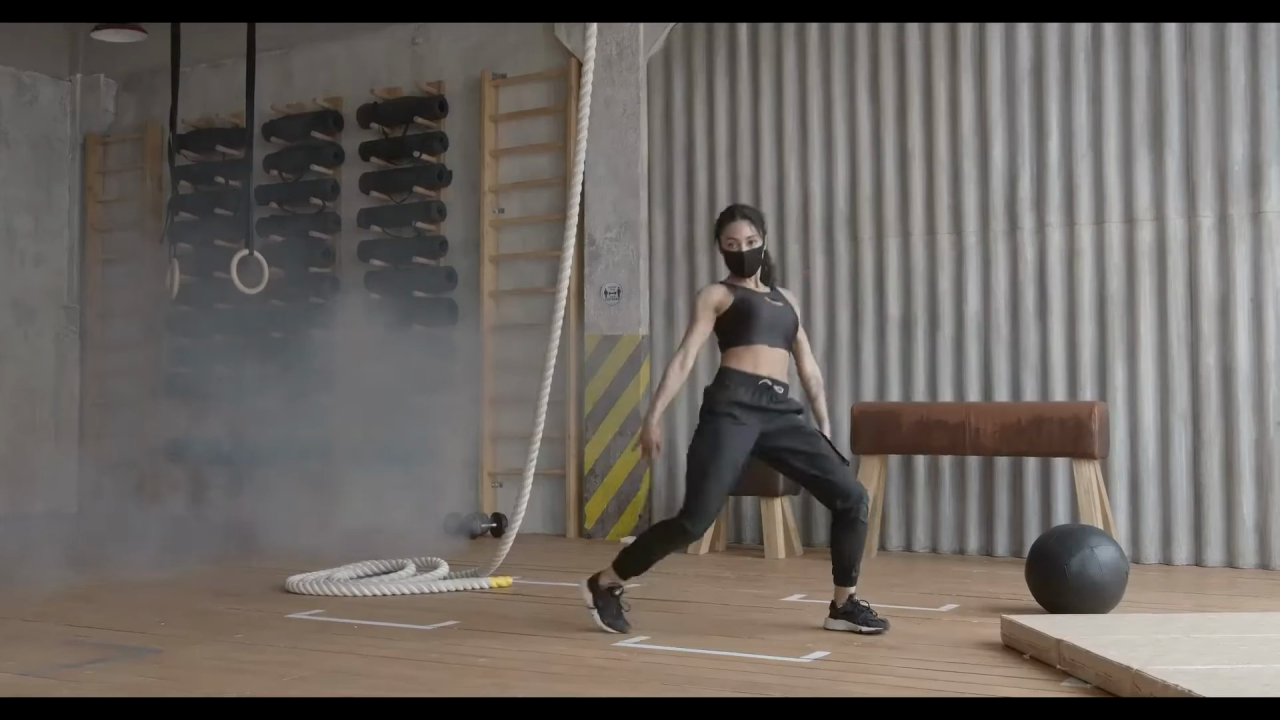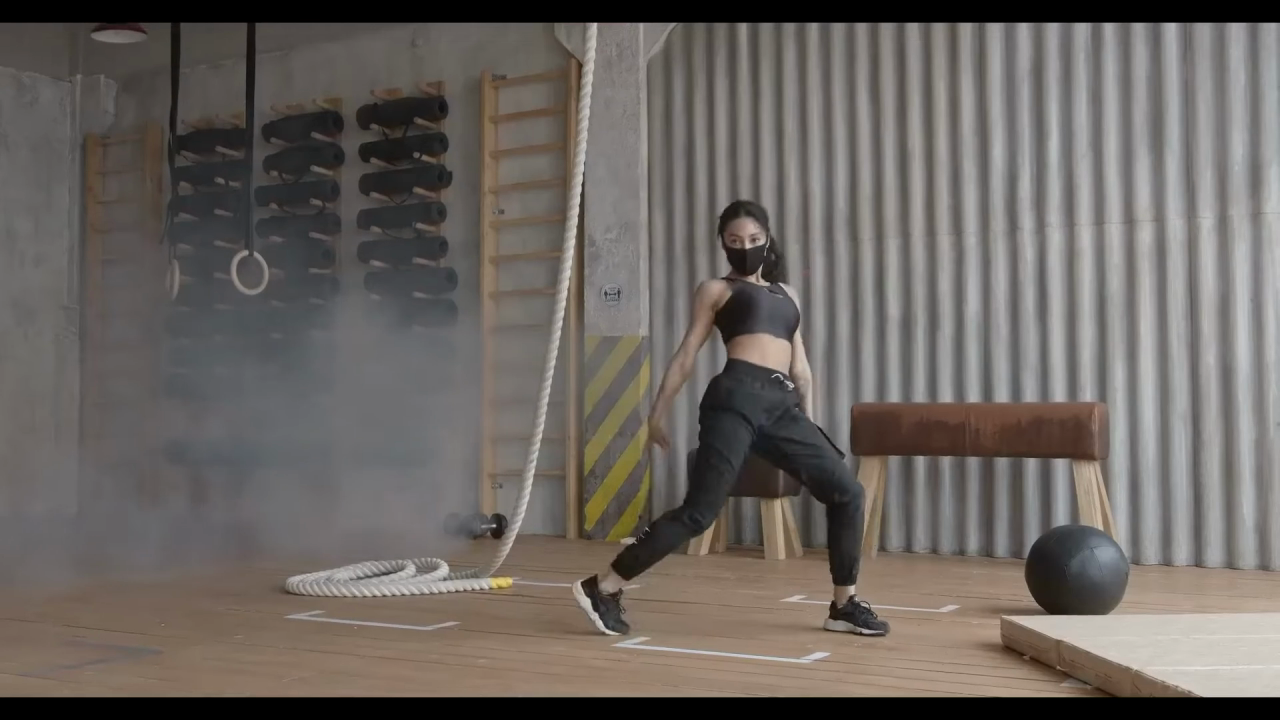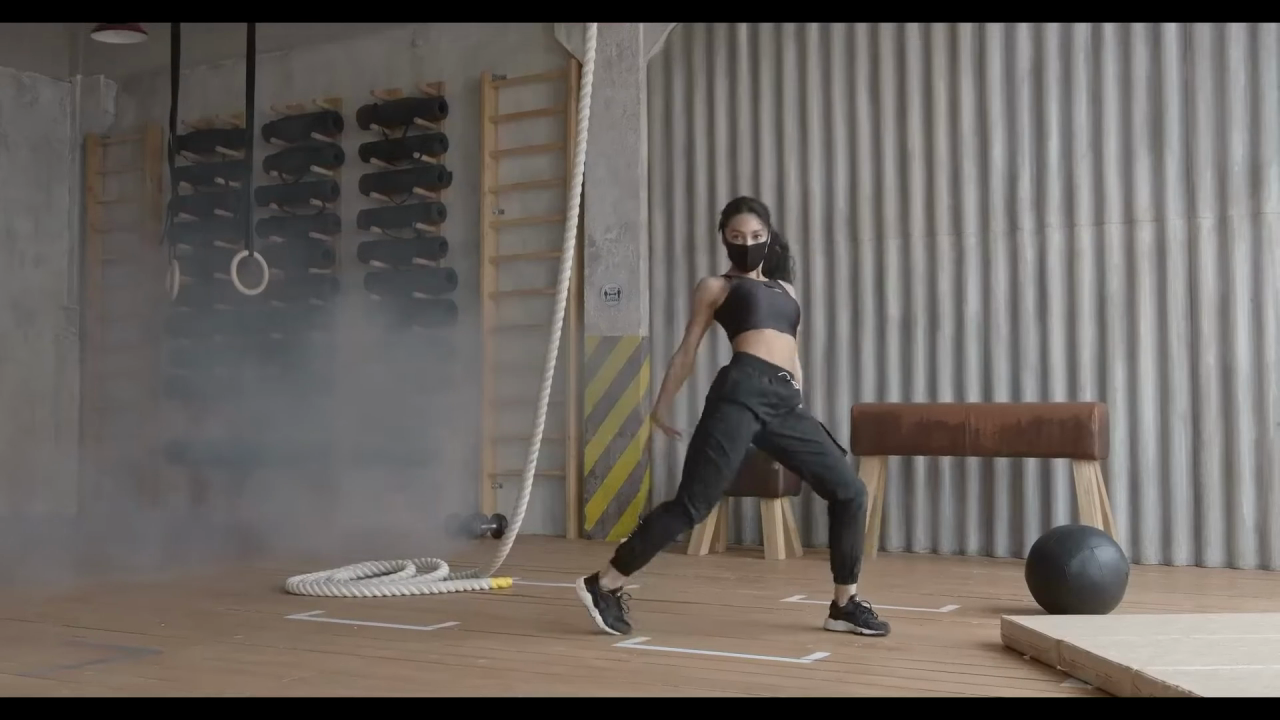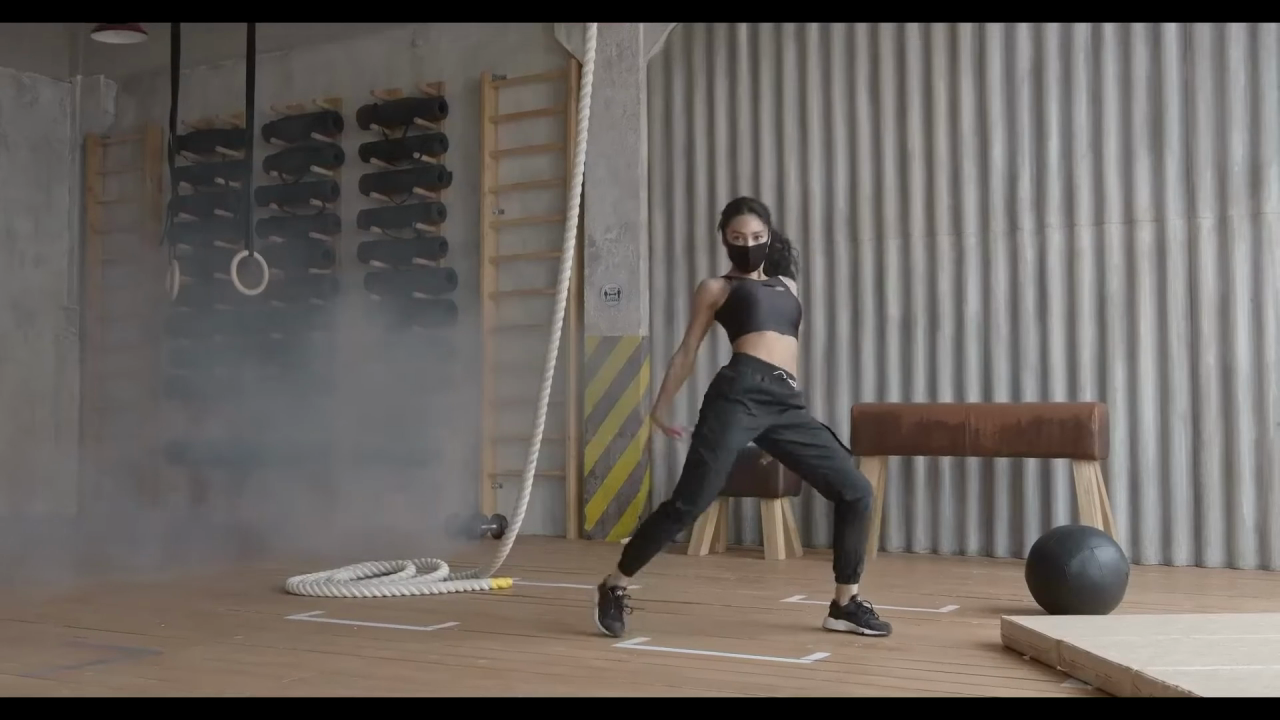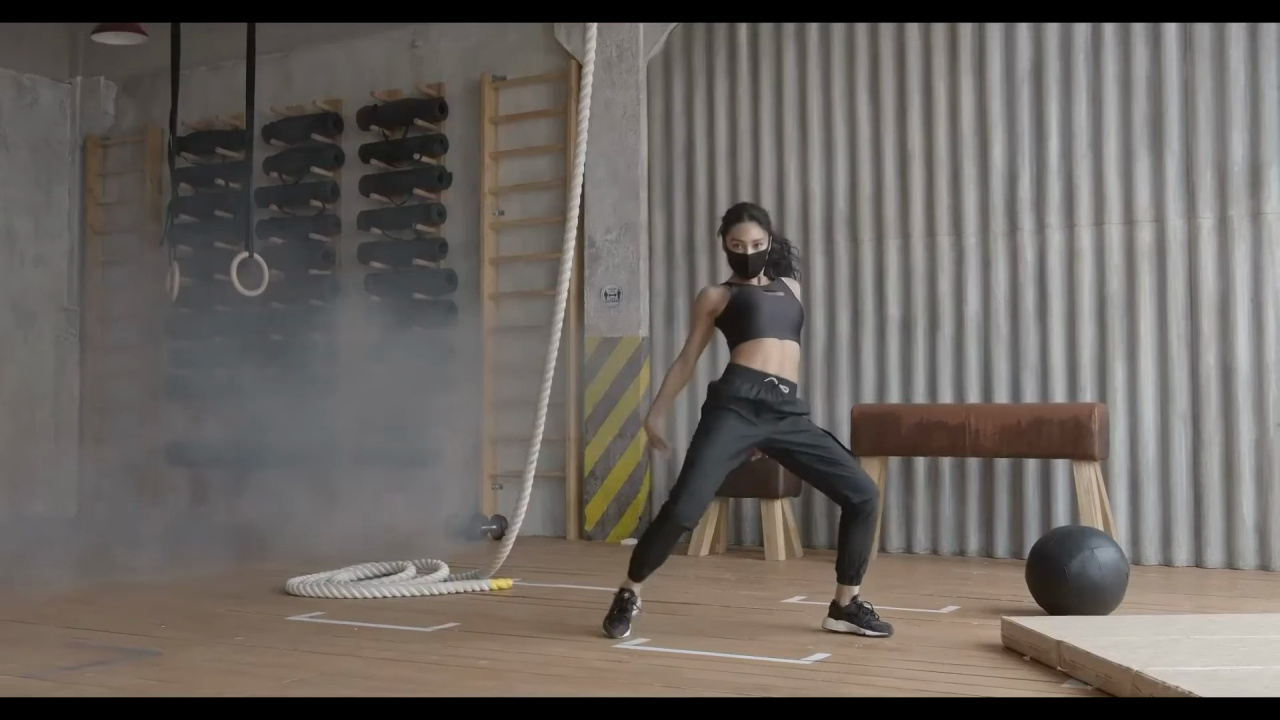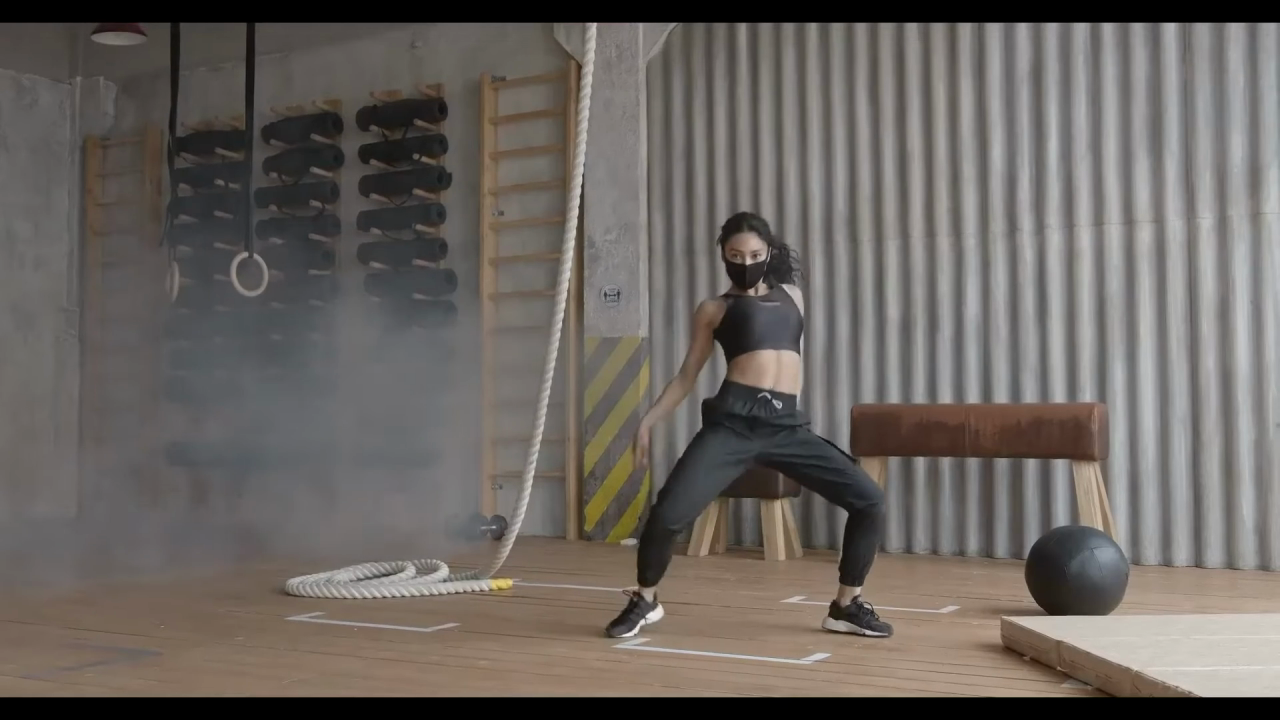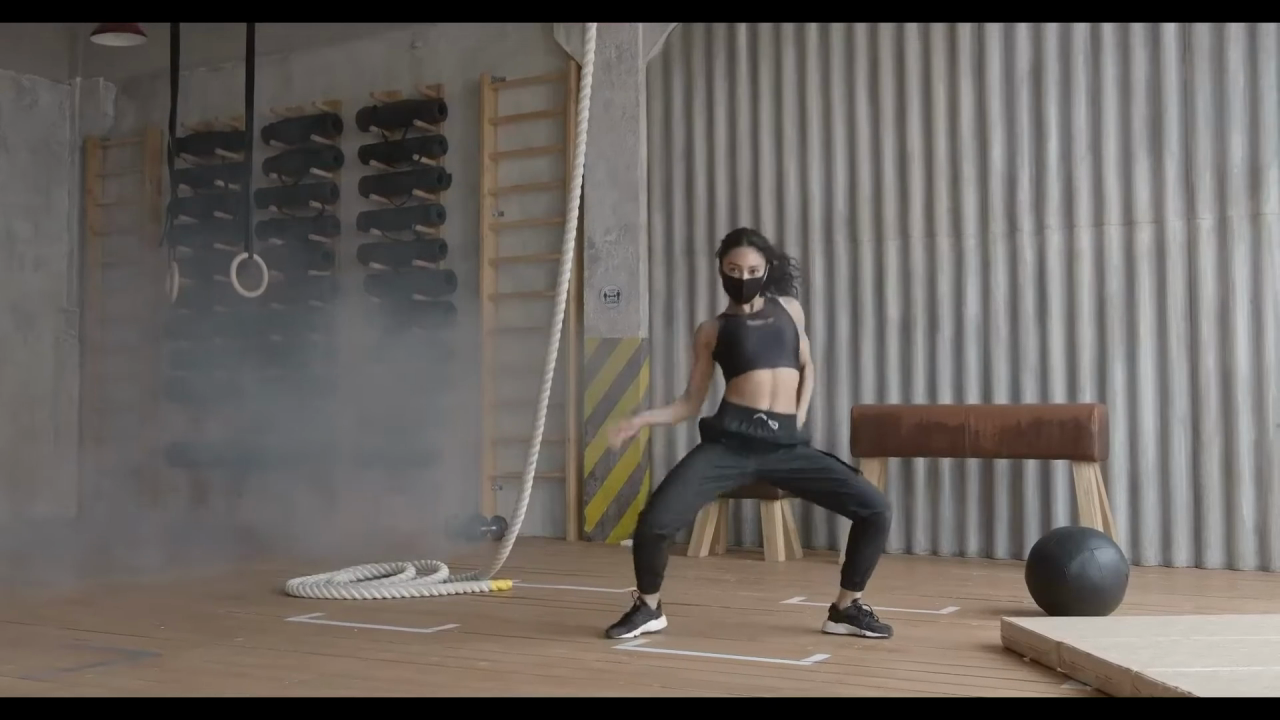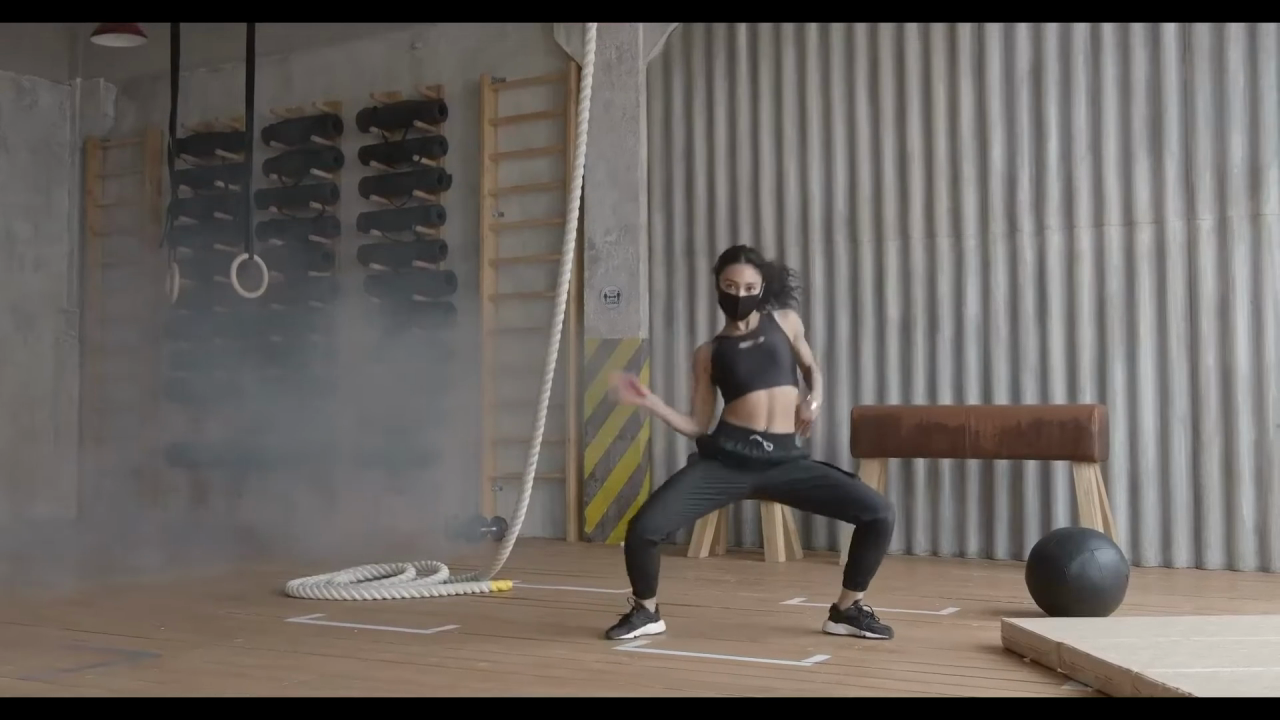
dt=0.1s
person 1, frame 1
left shoulder: (786, 299)
right shoulder: (719, 294)
left elbow: (808, 366)
right elbow: (687, 354)
left wrist: (824, 426)
right wrist: (654, 415)
left hip: (781, 413)
right hip: (730, 409)
left knee: (853, 498)
right knee: (696, 519)
left ankle: (845, 602)
right ankle: (606, 584)
person 1, frame 2
left shoulder: (786, 294)
right shoulder: (717, 289)
left elbow: (801, 364)
right elbow: (687, 352)
left wrist: (808, 421)
right wrist: (657, 412)
left hip: (781, 407)
right hip: (737, 400)
left knee: (848, 495)
right knee: (698, 513)
left ankle: (844, 605)
right ankle: (603, 587)
person 1, frame 3
left shoulder: (785, 289)
right shoulder: (716, 286)
right elbow: (688, 349)
left wrist: (800, 410)
right wrist: (661, 405)
left hip: (784, 403)
right hip: (742, 394)
left knee: (850, 492)
right knee: (692, 503)
left ankle: (845, 604)
right ankle: (605, 583)
person 1, frame 4
left shoulder: (787, 285)
right shoulder: (716, 288)
right elbow: (688, 349)
right wrist: (661, 406)
left hip: (787, 405)
right hip: (740, 395)
left knee: (856, 492)
right knee: (690, 500)
left ankle: (845, 604)
right ankle: (616, 587)
person 1, frame 5
left shoulder: (790, 287)
right shoulder: (716, 295)
right elbow: (688, 358)
right wrist: (655, 413)
left hip: (788, 411)
right hip: (737, 404)
left knee: (863, 494)
right knee: (684, 508)
left ankle: (845, 605)
right ankle: (628, 592)
person 1, frame 6
left shoulder: (789, 294)
right shoulder: (713, 309)
right elbow: (686, 378)
right wrist: (648, 421)
left hip: (787, 427)
right hip: (734, 423)
left knee: (871, 501)
right knee: (668, 515)
left ankle: (846, 604)
right ankle: (645, 599)
person 1, frame 7
left shoulder: (788, 307)
right shoulder: (712, 329)
left elbow: (806, 366)
right elbow: (692, 401)
left wrist: (800, 412)
right wrist: (642, 418)
left hip: (786, 443)
right hip: (730, 441)
left knee: (875, 508)
right knee: (655, 521)
left ankle: (846, 607)
right ankle: (648, 607)
person 1, frame 8
left shoulder: (784, 320)
right shoulder: (708, 352)
left elbow: (811, 368)
right elbow: (698, 426)
left wrist: (813, 398)
right wrist: (648, 401)
left hip: (785, 461)
right hip: (725, 460)
left knee: (880, 513)
right knee: (644, 528)
left ankle: (846, 609)
right ankle: (647, 610)
